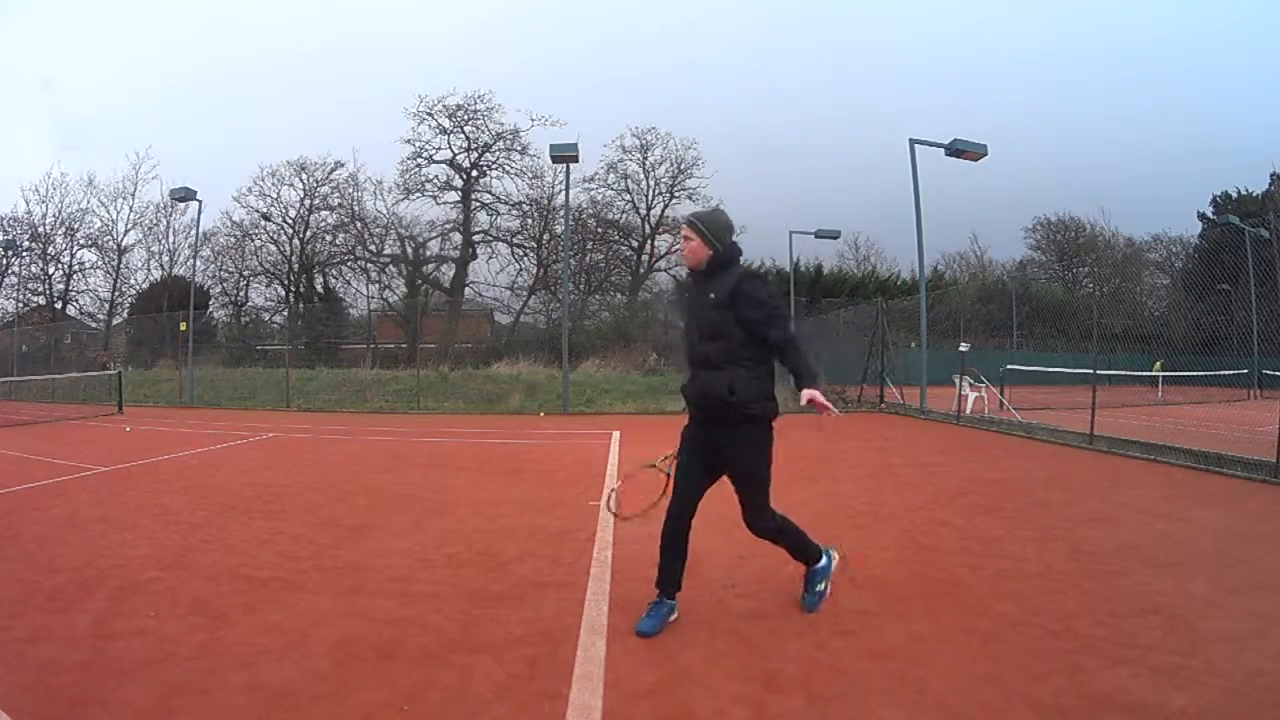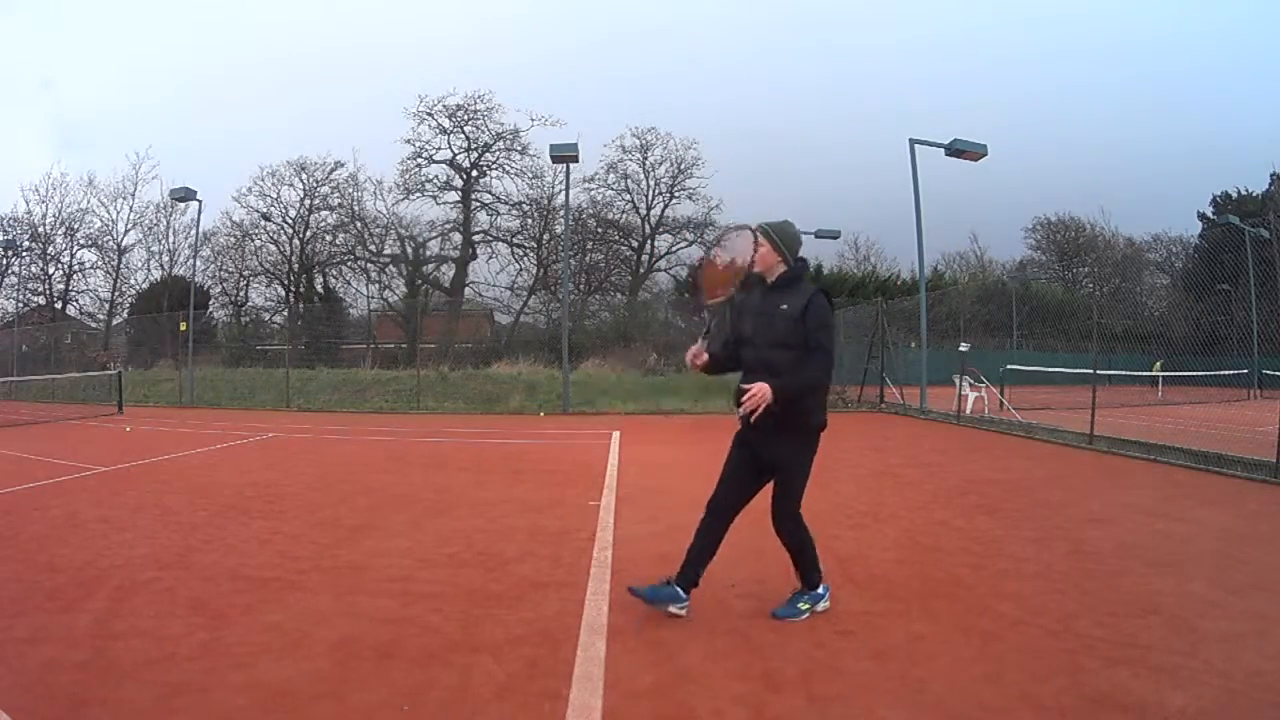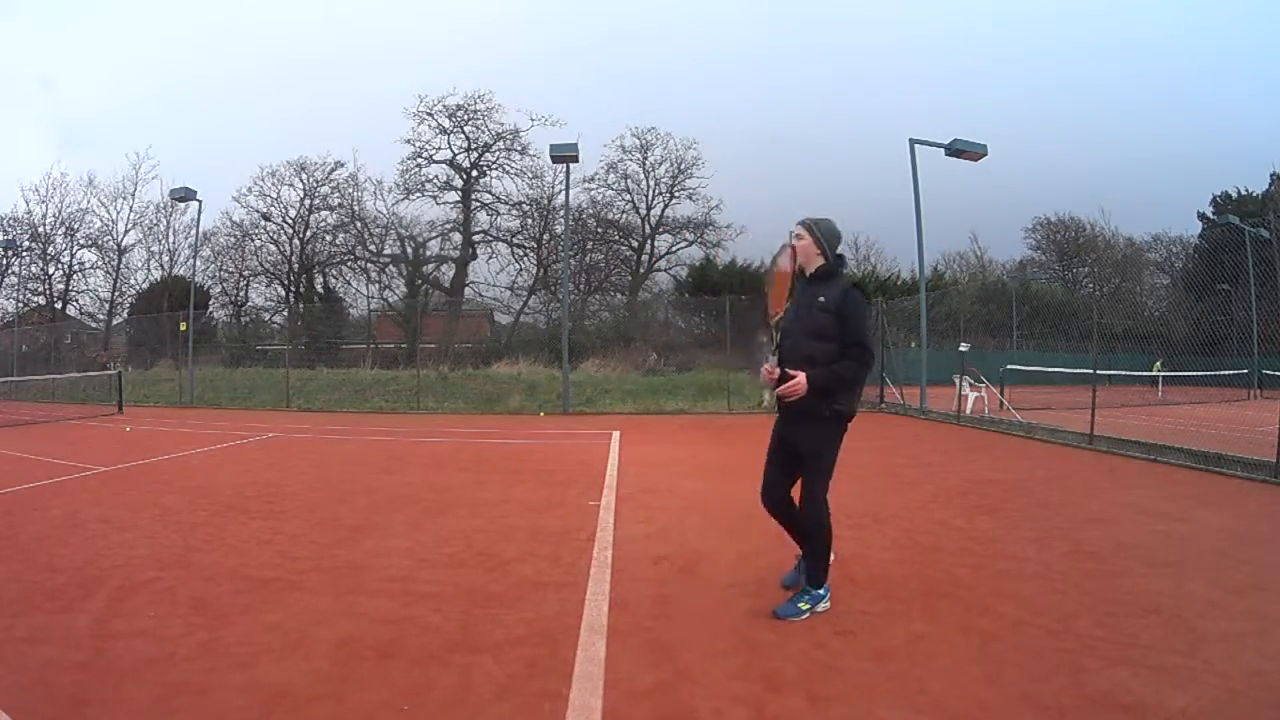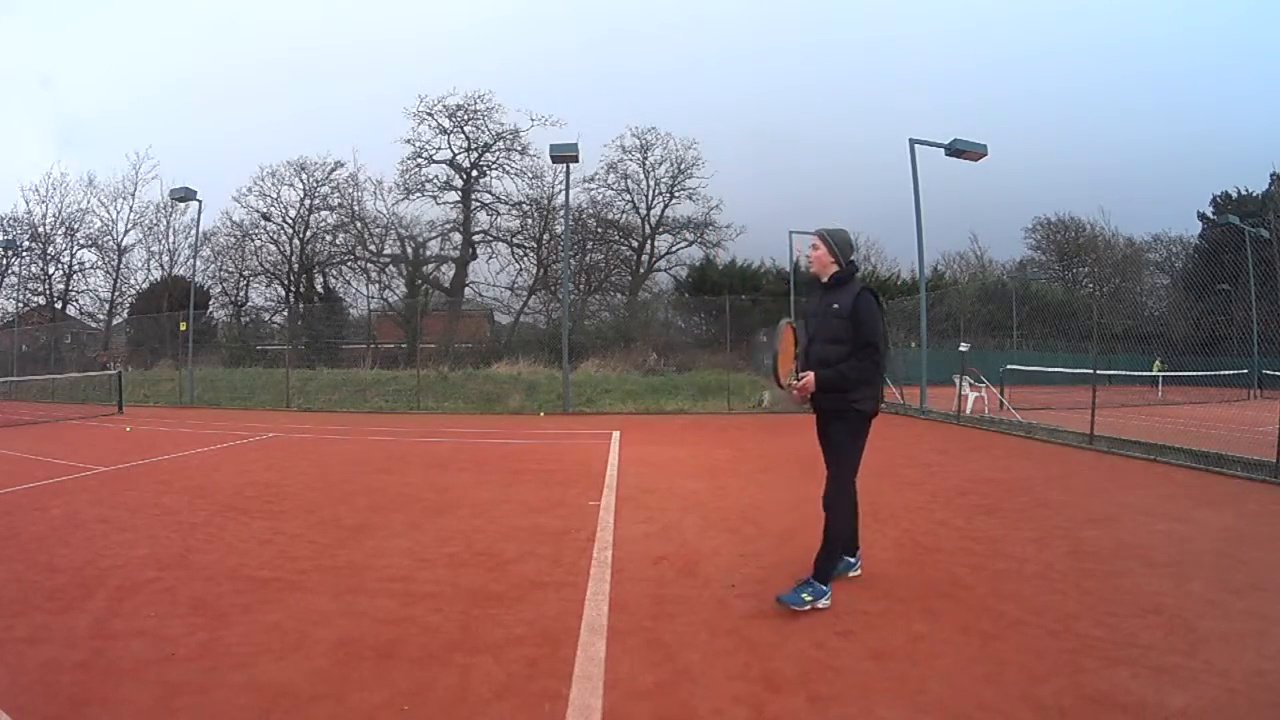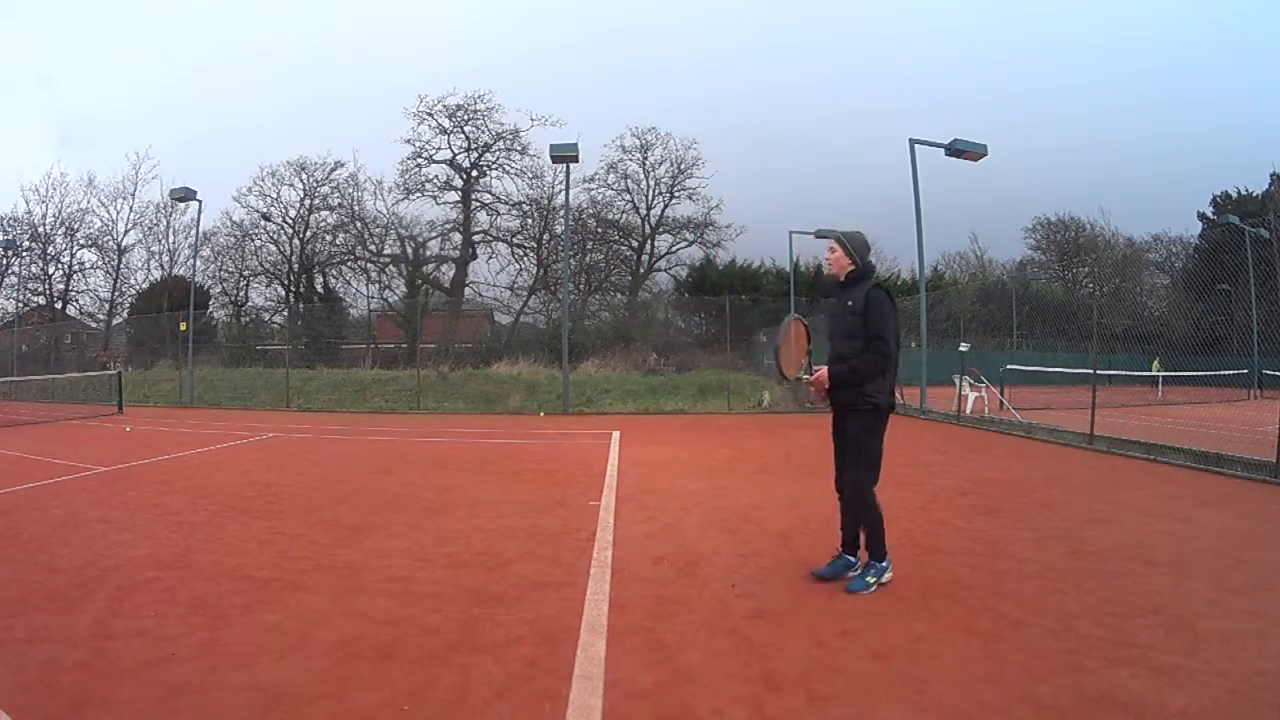
dt=0.3s
person 1, frame 1
left shoulder: (741, 285)
right shoulder: (697, 289)
left elbow: (781, 338)
left wrist: (807, 383)
left hip: (746, 421)
right hip: (705, 421)
left knee: (757, 514)
right knee: (679, 511)
left ankle: (818, 560)
right ankle: (667, 598)
person 1, frame 2
left shoulder: (810, 300)
right shoulder: (749, 298)
left elbow: (820, 364)
right elbow: (734, 351)
left wrist: (776, 389)
right wrist: (706, 358)
left hip: (795, 428)
right hip: (755, 425)
left knee: (784, 516)
right knee: (720, 507)
left ankle: (814, 589)
right ankle: (680, 588)
person 1, frame 3
left shoulder: (845, 294)
right shoulder: (797, 291)
left elbow: (861, 359)
left wrist: (814, 380)
right wrist: (775, 369)
left hip: (825, 415)
right hip: (790, 412)
left knee: (811, 500)
right knee: (772, 495)
left ankle: (816, 589)
right ankle: (811, 556)
person 1, frame 4
left shoulder: (859, 298)
right shoulder: (816, 299)
left elbow: (871, 359)
left wrist: (822, 379)
right wrist: (805, 378)
left hip: (851, 410)
right hip: (826, 409)
left knee: (835, 494)
right knee: (841, 487)
left ankle: (820, 583)
right ankle: (848, 557)
person 1, frame 5
left shoulder: (874, 296)
right shoulder: (841, 298)
left elbow: (881, 355)
left wrist: (834, 374)
right wrist: (828, 378)
left hip: (868, 408)
right hip: (844, 406)
left knee: (859, 486)
right knee: (845, 485)
left ankle: (879, 562)
right ankle: (849, 556)
